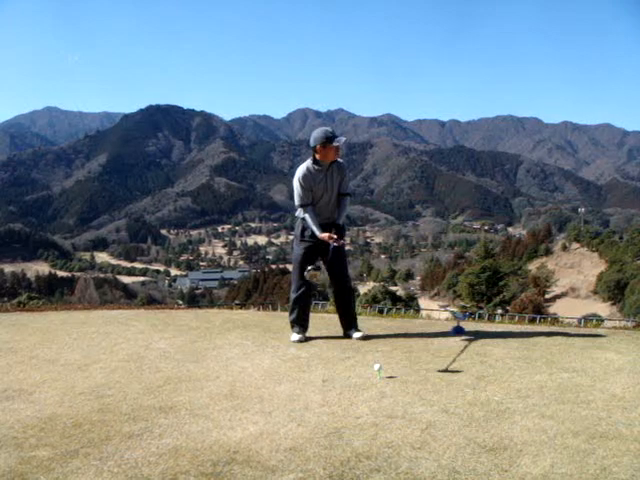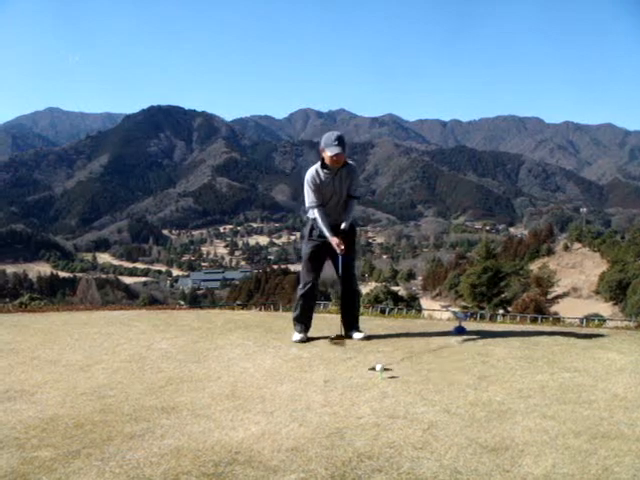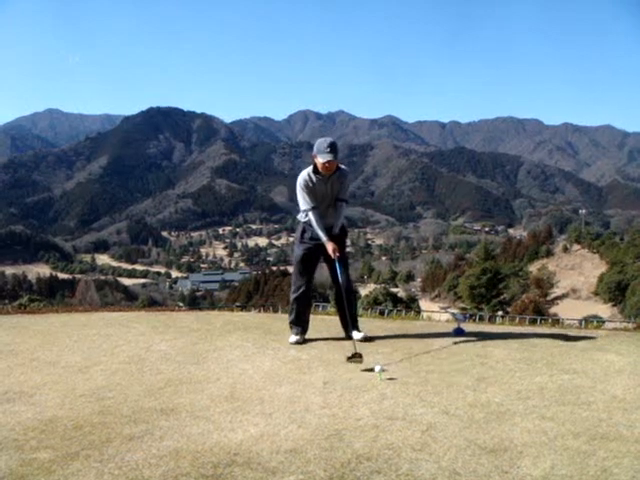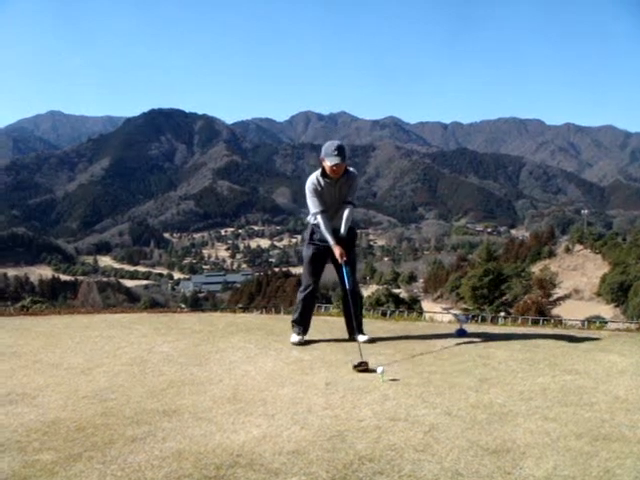
dt=0.4s
person 1, frame 1
left shoulder: (340, 167)
right shoulder: (303, 173)
left elbow: (344, 196)
right elbow: (304, 207)
left wrist: (338, 224)
right wrist: (319, 233)
left hip: (333, 227)
right hip: (308, 230)
left knee: (342, 280)
right knee: (301, 281)
left ankle: (350, 326)
right ankle: (298, 328)
person 1, frame 2
left shoulder: (351, 170)
right shoulder: (313, 174)
left elbow: (352, 200)
right elbow: (316, 208)
left wrist: (344, 226)
right wrist: (330, 236)
left hip: (343, 230)
right hip: (317, 230)
left knee: (349, 281)
right knee: (309, 280)
left ankle: (351, 326)
right ankle: (301, 327)
person 1, frame 3
left shoulder: (343, 174)
right shoulder: (304, 178)
left elbow: (340, 204)
right elbow: (311, 212)
left wrist: (334, 233)
right wrist: (325, 241)
left hip: (335, 231)
right hip: (309, 232)
left knee: (344, 281)
right knee: (301, 283)
left ankle: (351, 328)
right ankle: (298, 329)
person 1, frame 4
left shoulder: (352, 176)
right shoulder: (313, 182)
left elbow: (348, 207)
right elbow: (320, 215)
left wrist: (342, 237)
right wrist: (333, 245)
left hip: (343, 234)
right hip: (317, 234)
left knee: (350, 284)
right knee: (309, 283)
left ankle: (355, 330)
right ankle: (299, 329)
